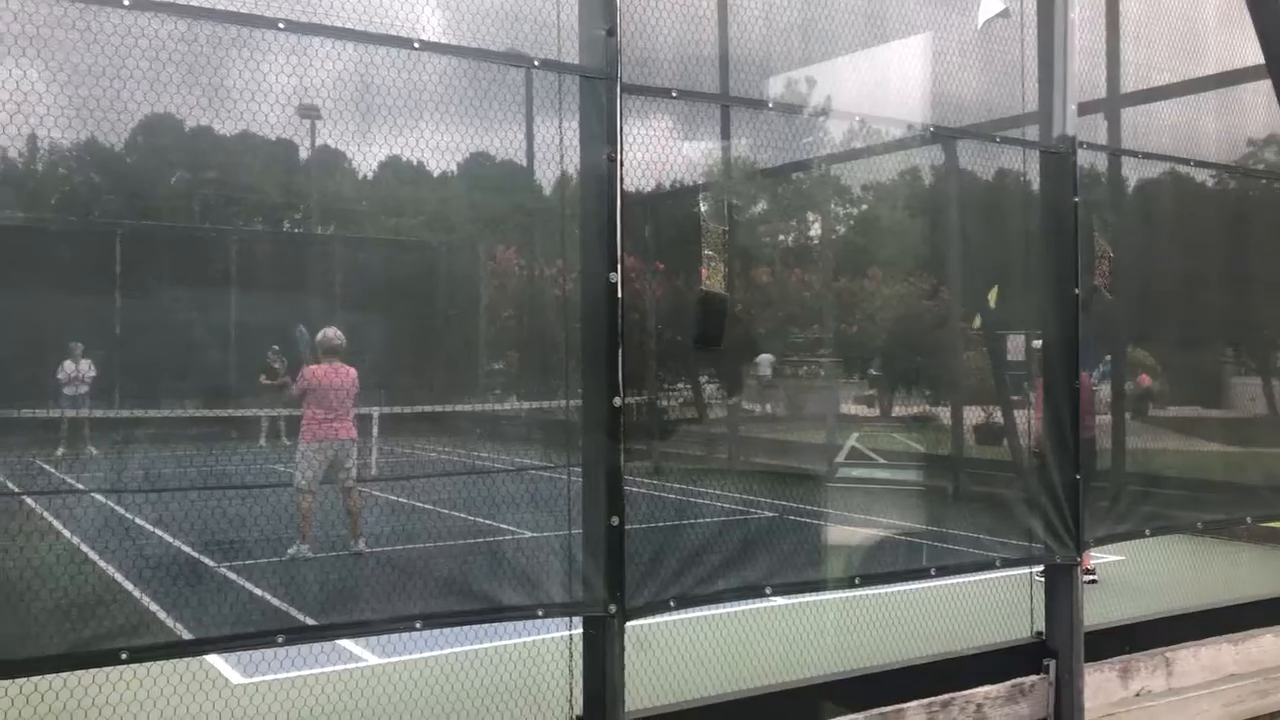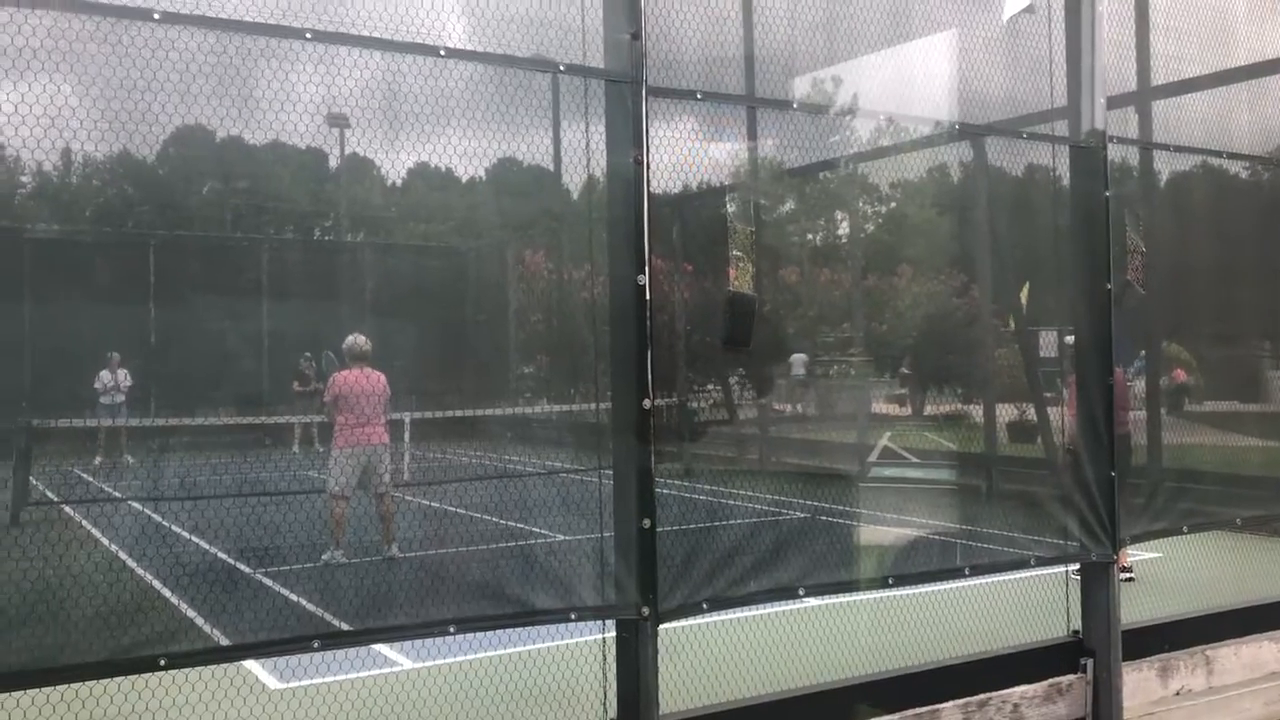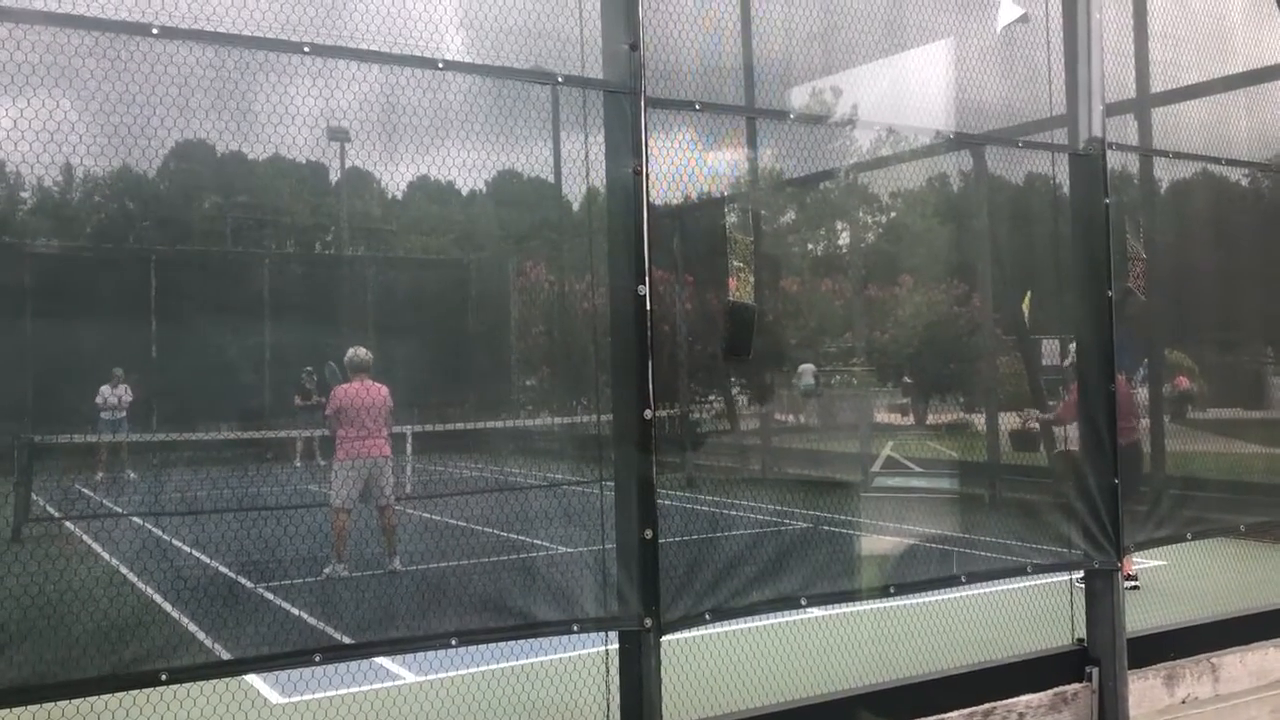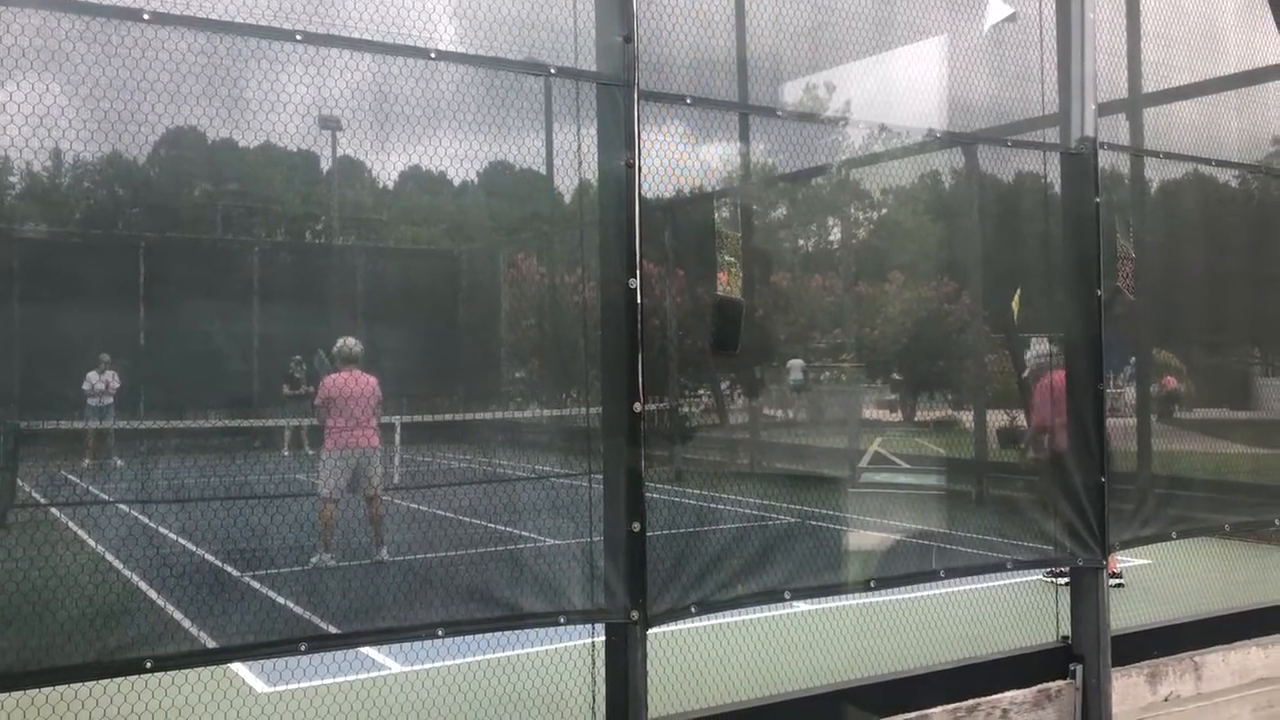
dt=0.7s
person 1, frame 1
left shoulder: (1047, 382)
right shoulder: (1084, 379)
left elbow: (1043, 421)
right elbow: (1090, 414)
left wrist: (1038, 448)
right hip: (1084, 446)
right ankle: (1086, 565)
person 1, frame 2
right shoulder: (1118, 374)
left elbow: (1077, 417)
right elbow: (1124, 408)
left wrist: (1071, 445)
right hip: (1119, 442)
right ankle: (1123, 563)
person 1, frame 3
right shoulder: (1121, 380)
left elbow: (1063, 417)
right elbow: (1135, 416)
left wrist: (1040, 417)
right hip: (1131, 450)
right ankle: (1128, 571)
person 1, frame 4
left shoulder: (1045, 384)
left elbow: (1040, 425)
left wrist: (1028, 446)
left hip: (1067, 452)
left ankle: (1064, 568)
right ankle: (1112, 569)
person 2, frame 1
left shoulder: (310, 373)
right shoulder: (352, 374)
left elbow: (293, 395)
left hip: (315, 438)
right hip: (346, 437)
left knee: (306, 490)
right knee: (350, 488)
left ankle: (304, 544)
right ankle: (357, 540)
person 2, frame 2
left shoulder: (337, 380)
right shoulder: (381, 379)
left elbow: (331, 414)
left hip: (347, 444)
right hip: (378, 442)
left knee: (339, 496)
right knee: (384, 494)
left ankle: (337, 550)
right ankle: (390, 545)
person 2, frame 3
left shoulder: (339, 393)
right shoulder: (384, 391)
left elbow: (334, 428)
right elbow: (388, 425)
left hip: (349, 457)
right hip: (380, 455)
left knee: (341, 509)
right knee: (386, 507)
left ankle: (339, 564)
right ankle: (393, 559)
person 2, frame 4
left shoulder: (328, 383)
right shoulder: (372, 382)
left elbow: (323, 418)
left hip: (338, 446)
right hip: (369, 444)
left knee: (328, 499)
right knee: (374, 497)
left ankle: (326, 553)
right ankle: (380, 549)
